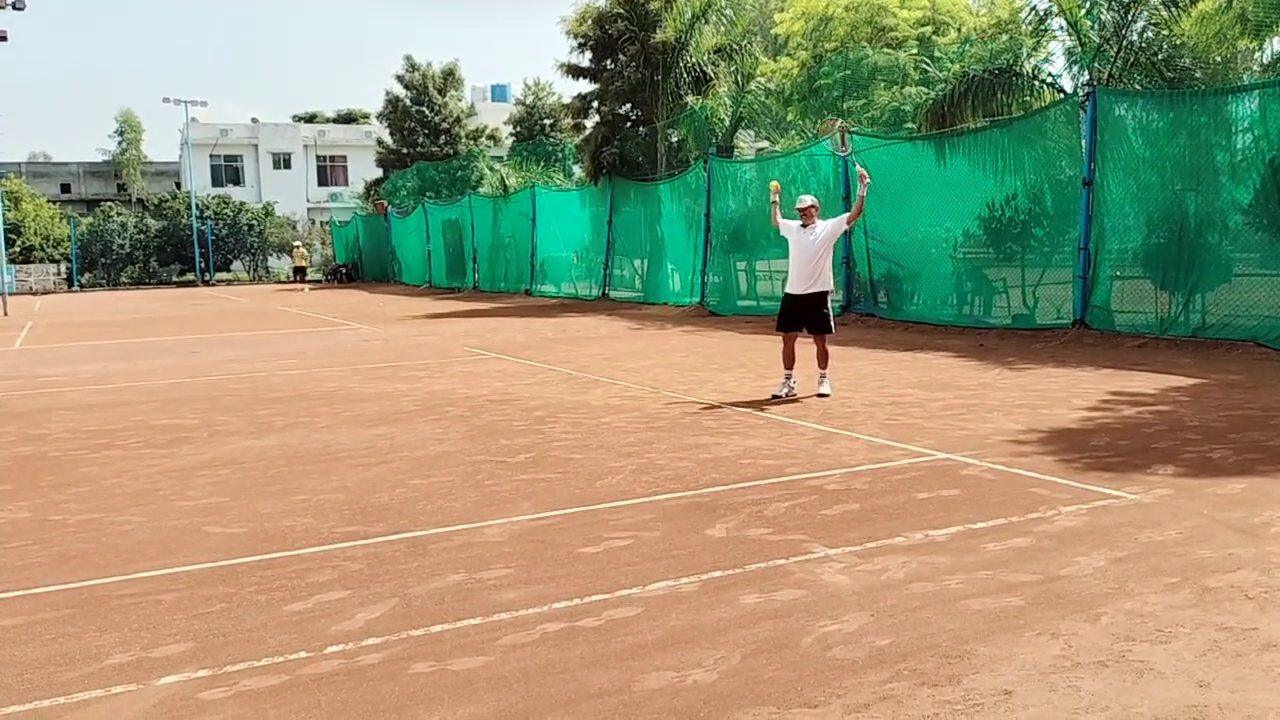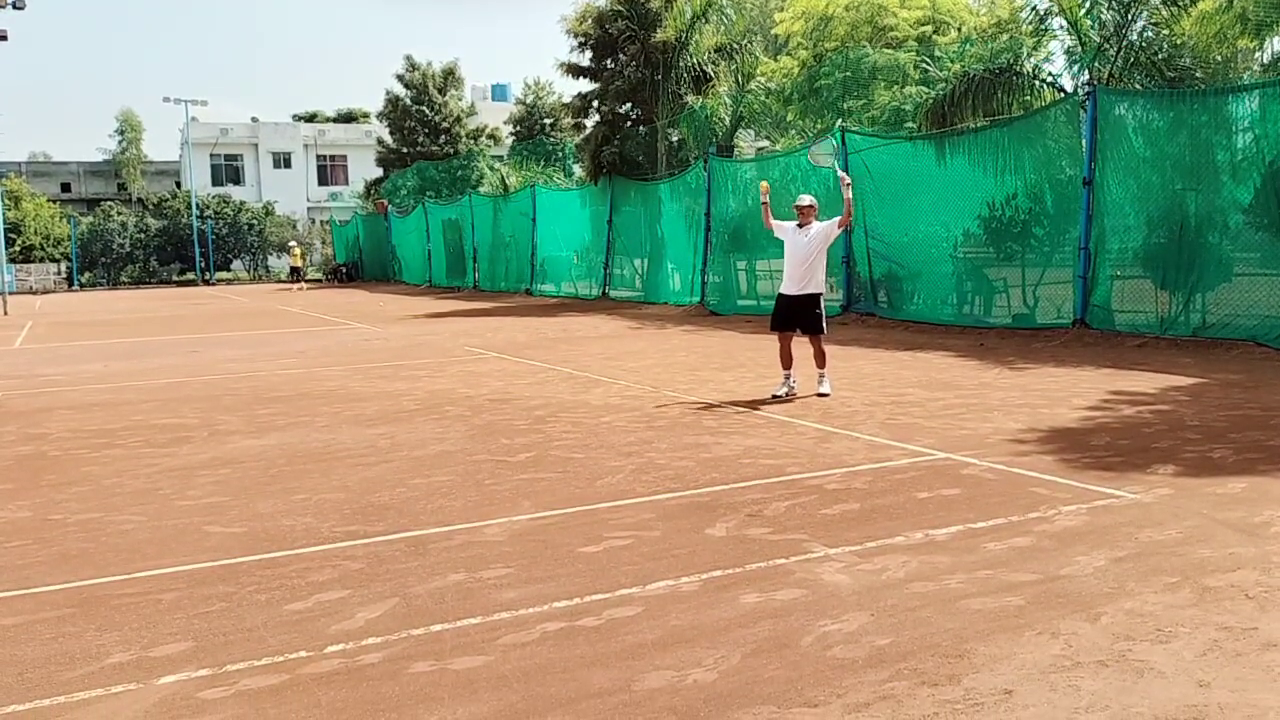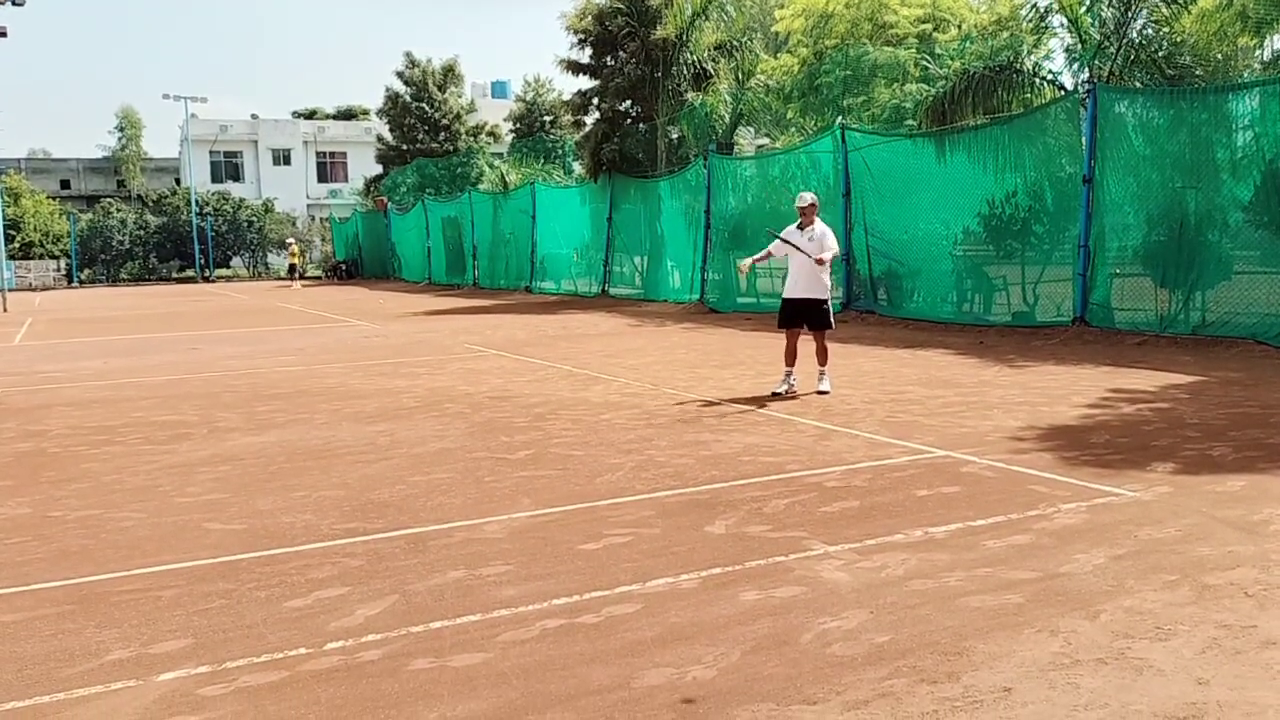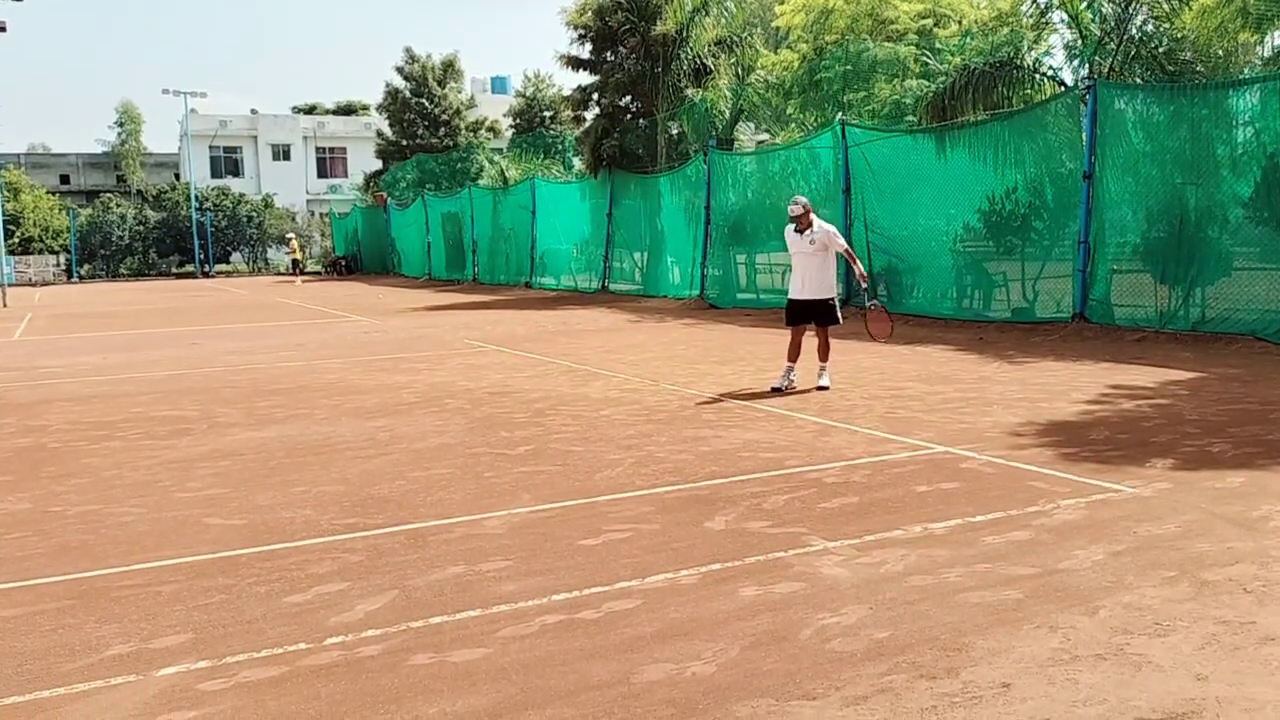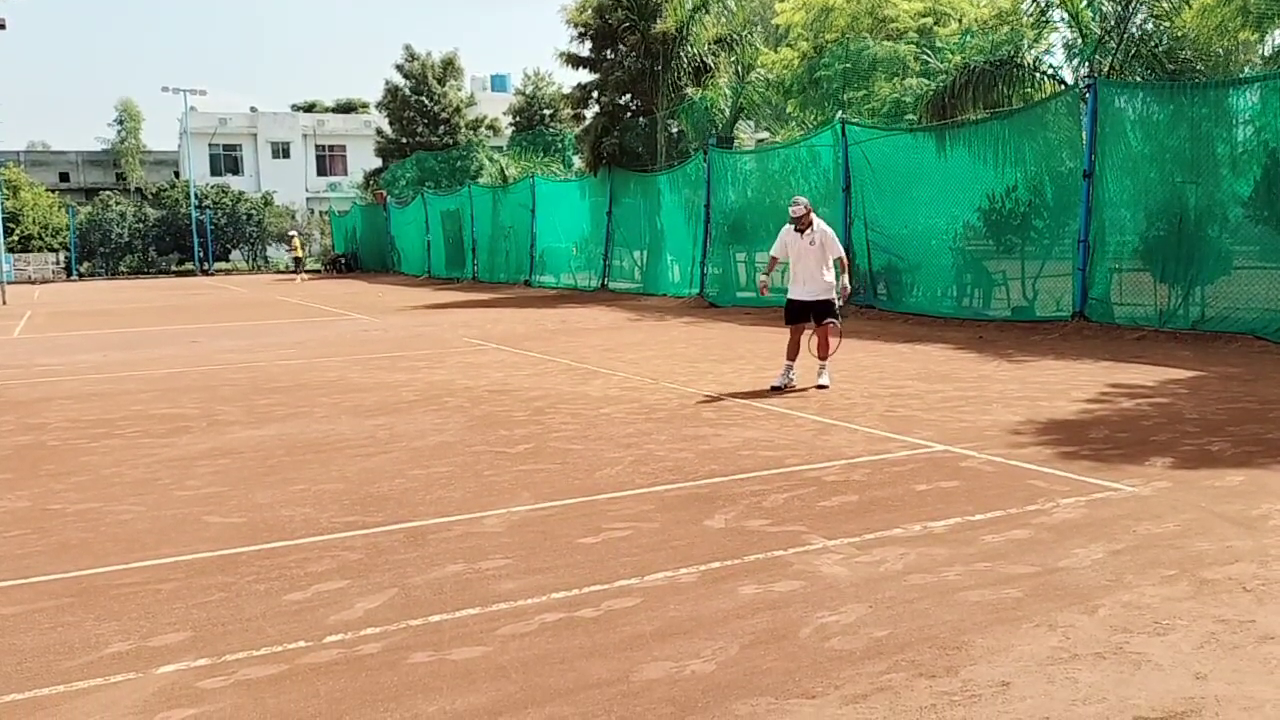
dt=0.4s
person 1, frame 1
left shoulder: (829, 228)
right shoulder: (793, 228)
left elbow: (856, 213)
right elbow: (776, 221)
left wrist: (863, 187)
right wrist: (775, 197)
left hip: (817, 294)
right hip: (792, 293)
left knee: (820, 340)
right knee: (788, 339)
left ankle: (824, 380)
right ankle: (789, 382)
person 1, frame 2
left shoulder: (824, 229)
right shoulder: (789, 228)
left elbow: (847, 217)
right elbow: (768, 223)
left wrist: (847, 189)
right wrist: (764, 198)
left hip: (810, 295)
right hip: (786, 294)
left knee: (816, 341)
right knee: (784, 339)
left ankle: (823, 380)
right ankle: (788, 381)
person 1, frame 3
left shoulder: (823, 231)
right shoulder: (790, 231)
left elbow: (834, 251)
right elbow: (772, 251)
left wrist: (825, 256)
right wrist: (752, 260)
left hip: (817, 295)
right hip: (791, 295)
left knee: (819, 338)
right knee: (791, 338)
left ankle: (823, 377)
right ankle: (789, 380)
person 1, frame 4
left shoulder: (825, 231)
right shoulder: (789, 231)
left elbow: (845, 249)
left wrist: (858, 268)
left hip: (823, 294)
right hip: (797, 294)
left knee: (822, 334)
right knee: (796, 334)
left ankle: (823, 373)
right ankle: (789, 374)
person 1, frame 5
left shoulder: (824, 231)
right shoulder: (787, 231)
left elbow: (840, 256)
right elbow: (775, 255)
left wrist: (845, 279)
right wrist: (765, 276)
left hip: (822, 293)
right hip: (796, 293)
left knee: (822, 333)
right knee: (795, 333)
left ankle: (823, 372)
right ankle: (788, 373)
